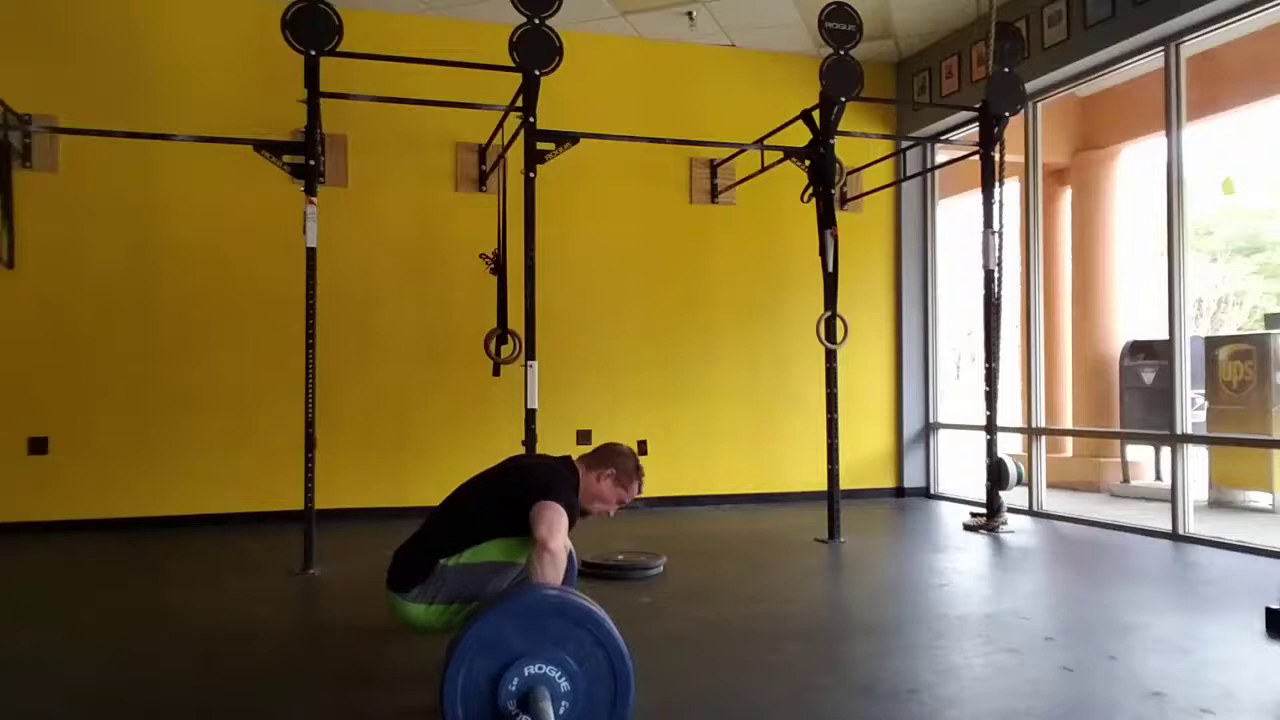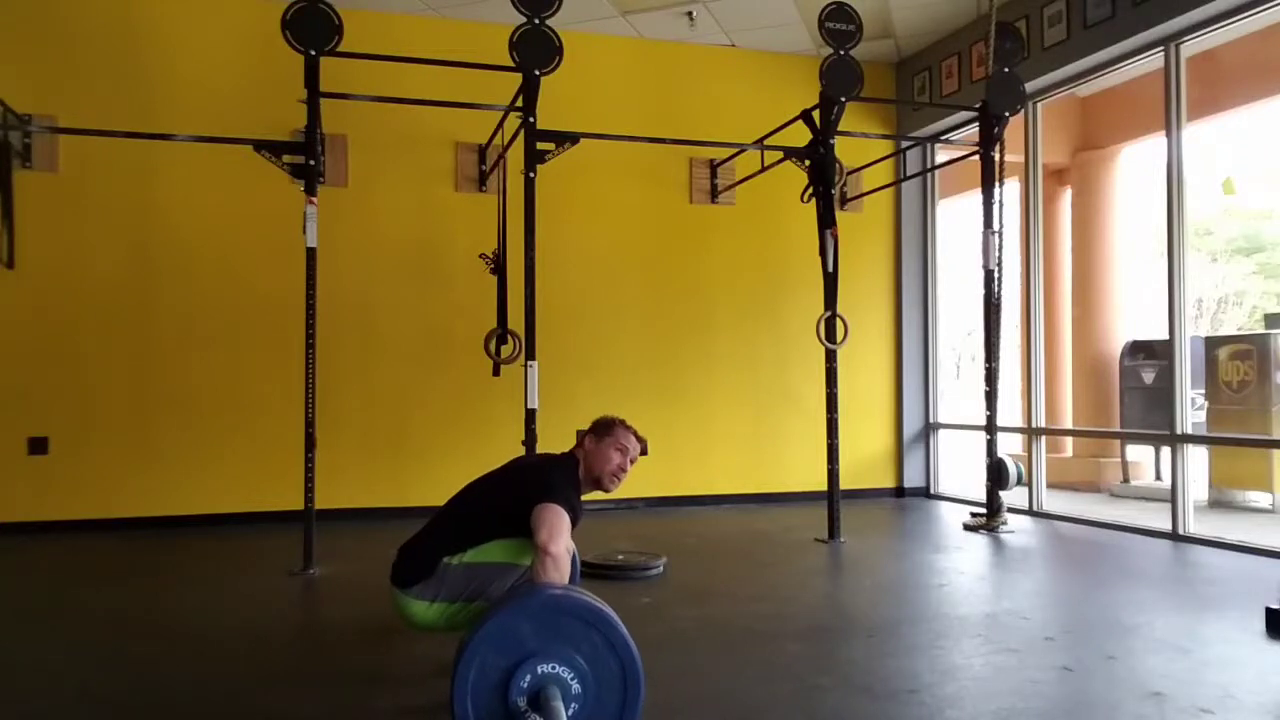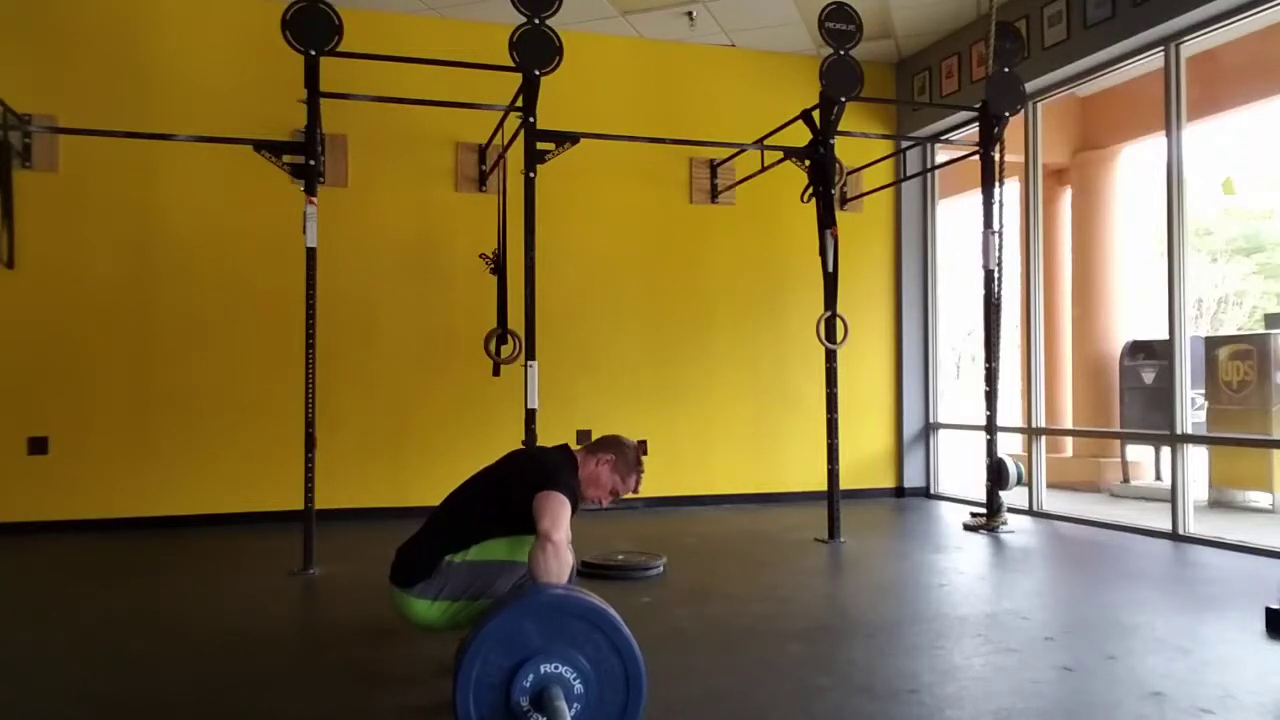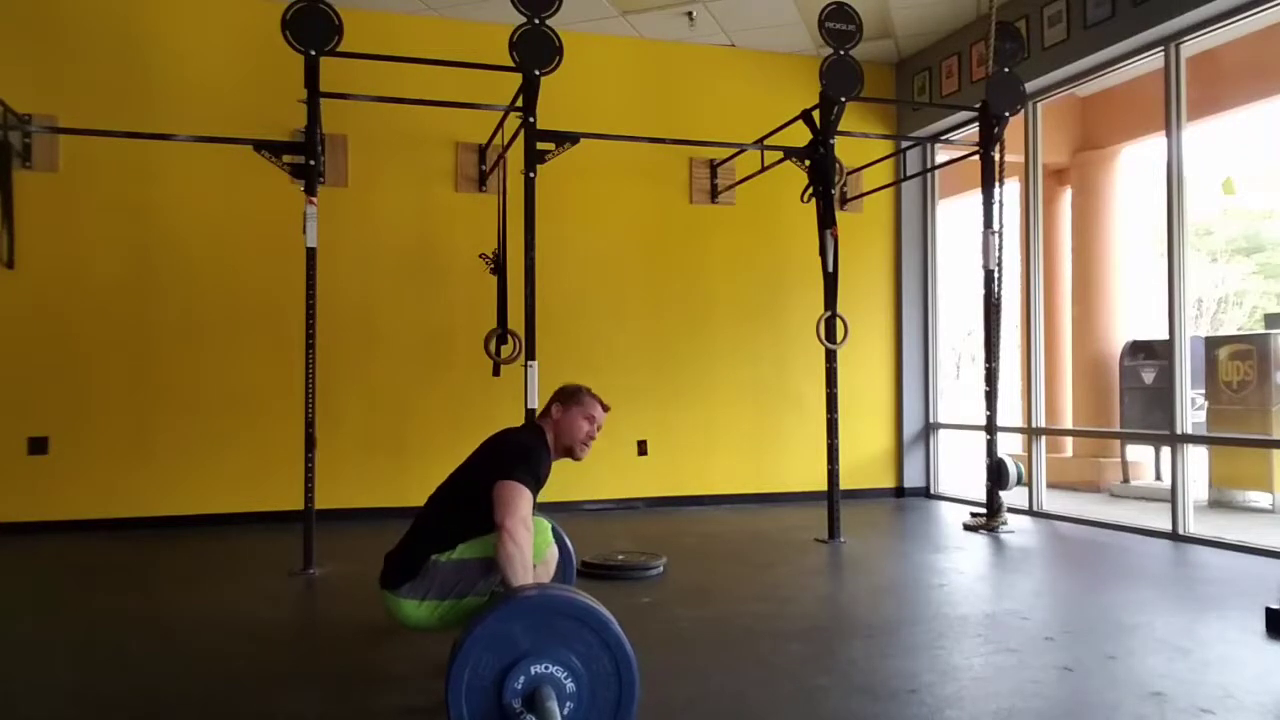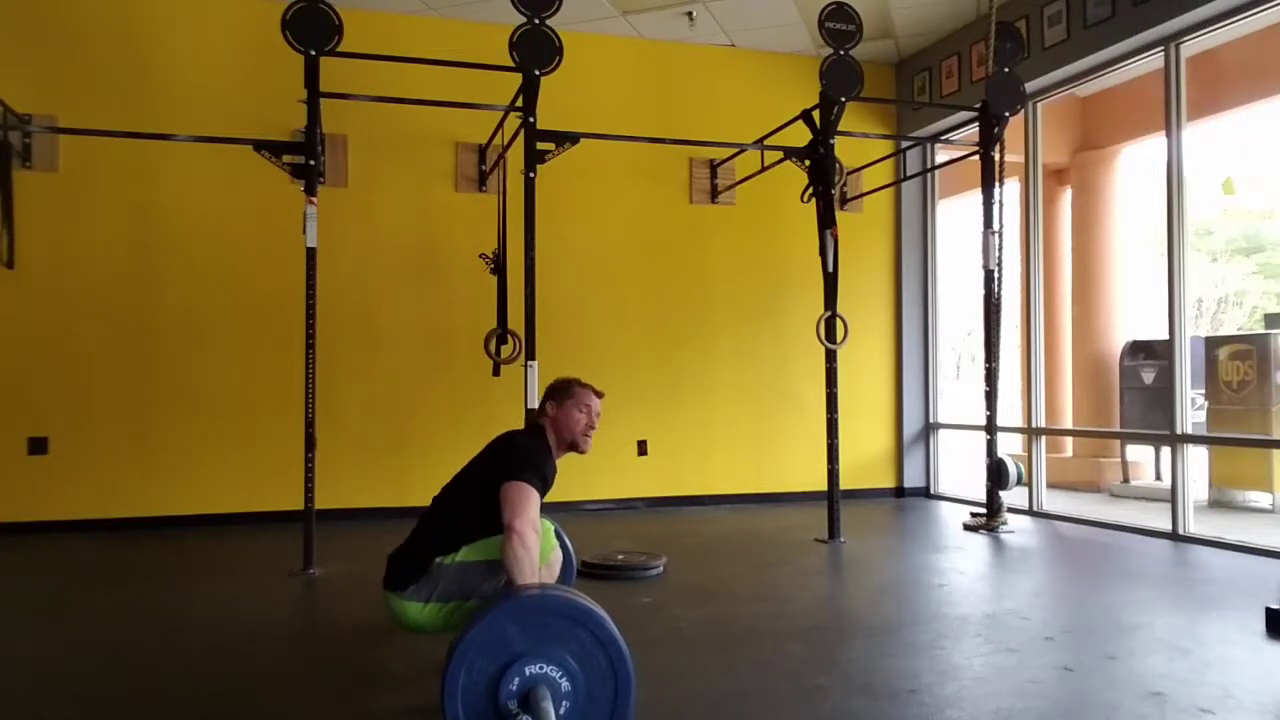
dt=0.7s
person 1, frame 1
left shoulder: (546, 471)
right shoulder: (560, 484)
right elbow: (549, 545)
left hip: (416, 581)
right hip: (422, 591)
right knee: (551, 557)
person 1, frame 2
left shoulder: (553, 471)
right shoulder: (561, 481)
right elbow: (551, 548)
left hip: (421, 582)
right hip: (426, 588)
right knee: (546, 556)
person 1, frame 3
left shoulder: (547, 462)
right shoulder: (559, 470)
right elbow: (554, 537)
left hip: (422, 576)
right hip: (428, 587)
right knee: (553, 554)
person 1, frame 4
left shoulder: (524, 446)
right shoulder: (527, 449)
right elbow: (512, 526)
left hip: (412, 582)
right hip: (417, 589)
right knee: (540, 543)
person 1, frame 5
left shoulder: (527, 447)
right shoulder: (531, 451)
right elbow: (519, 528)
left hip: (415, 582)
right hip: (420, 590)
right knee: (543, 542)
